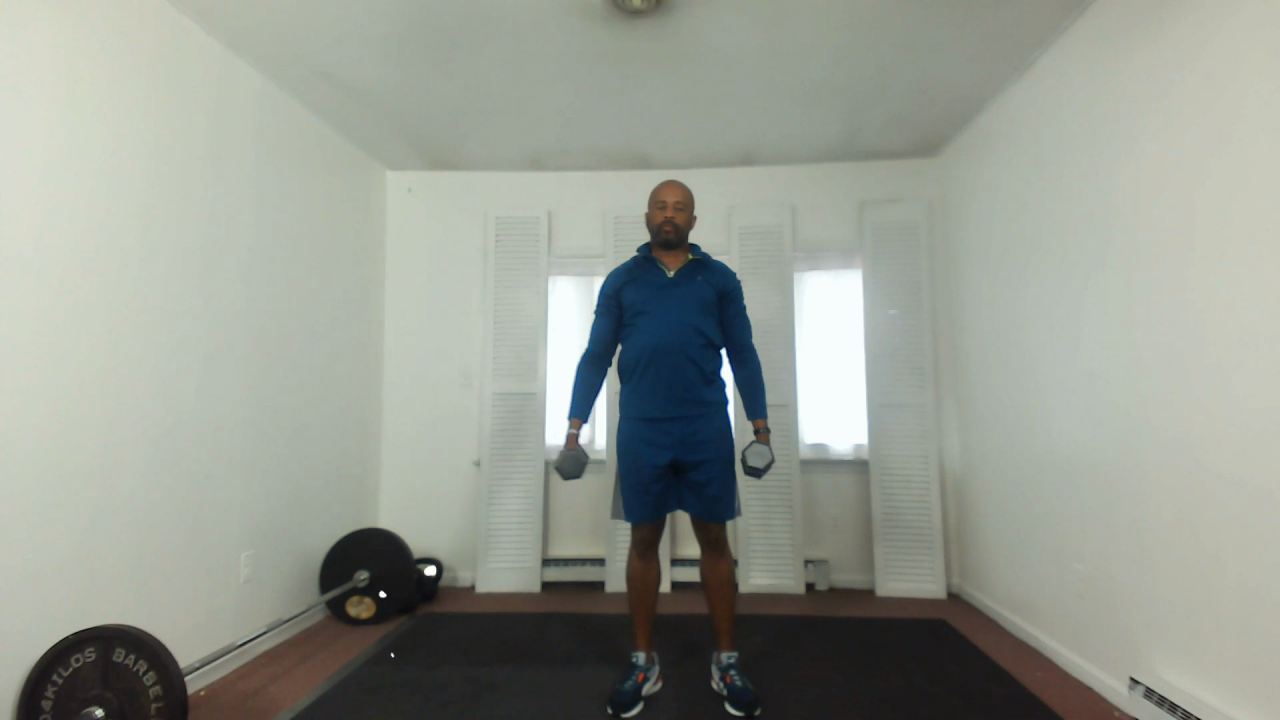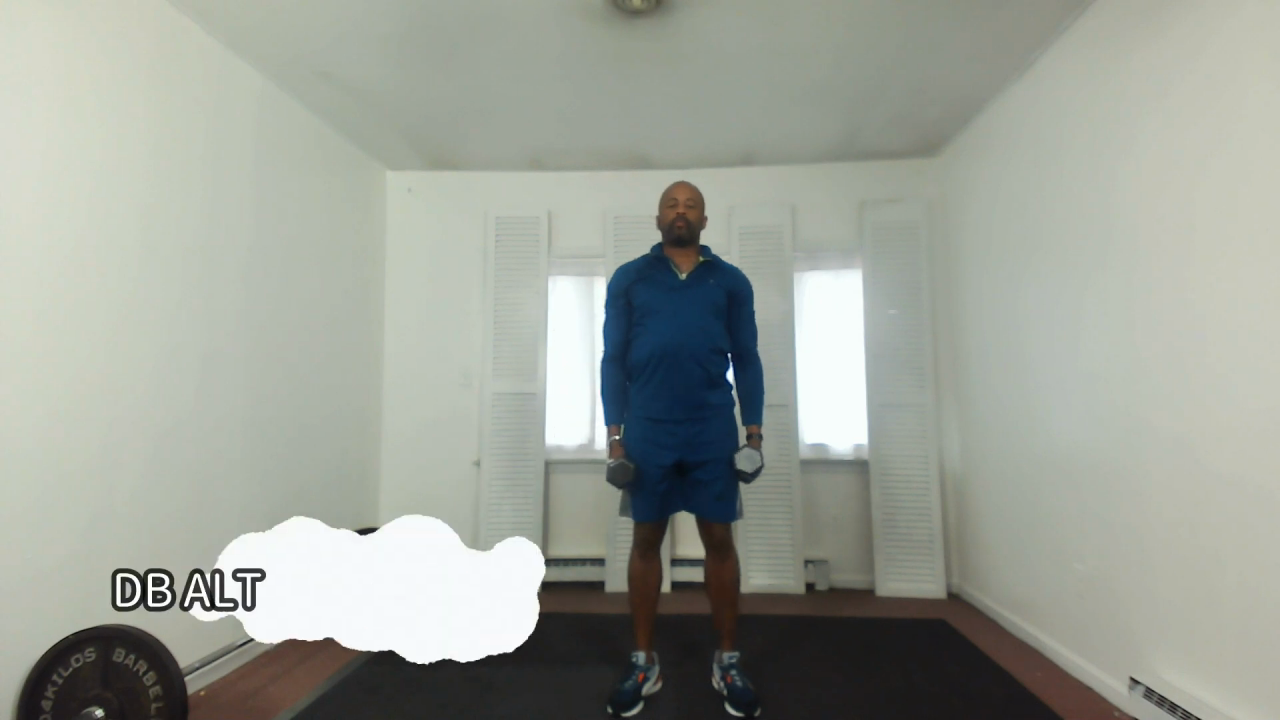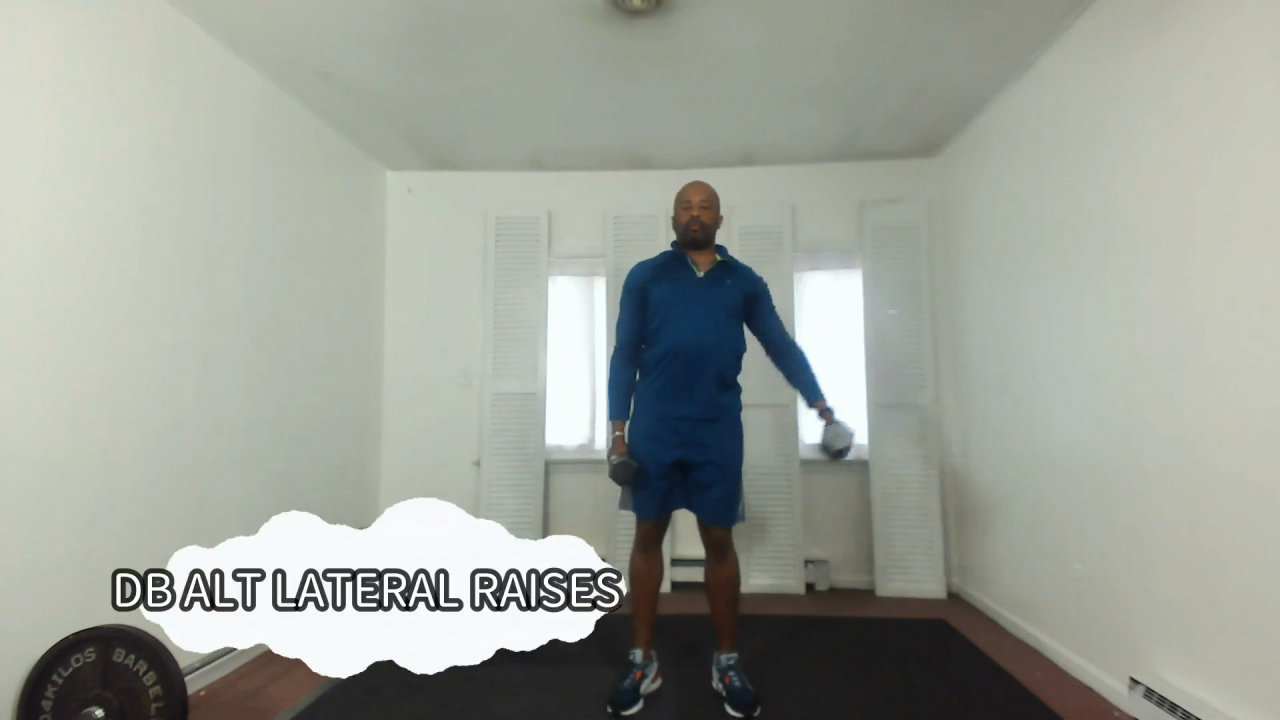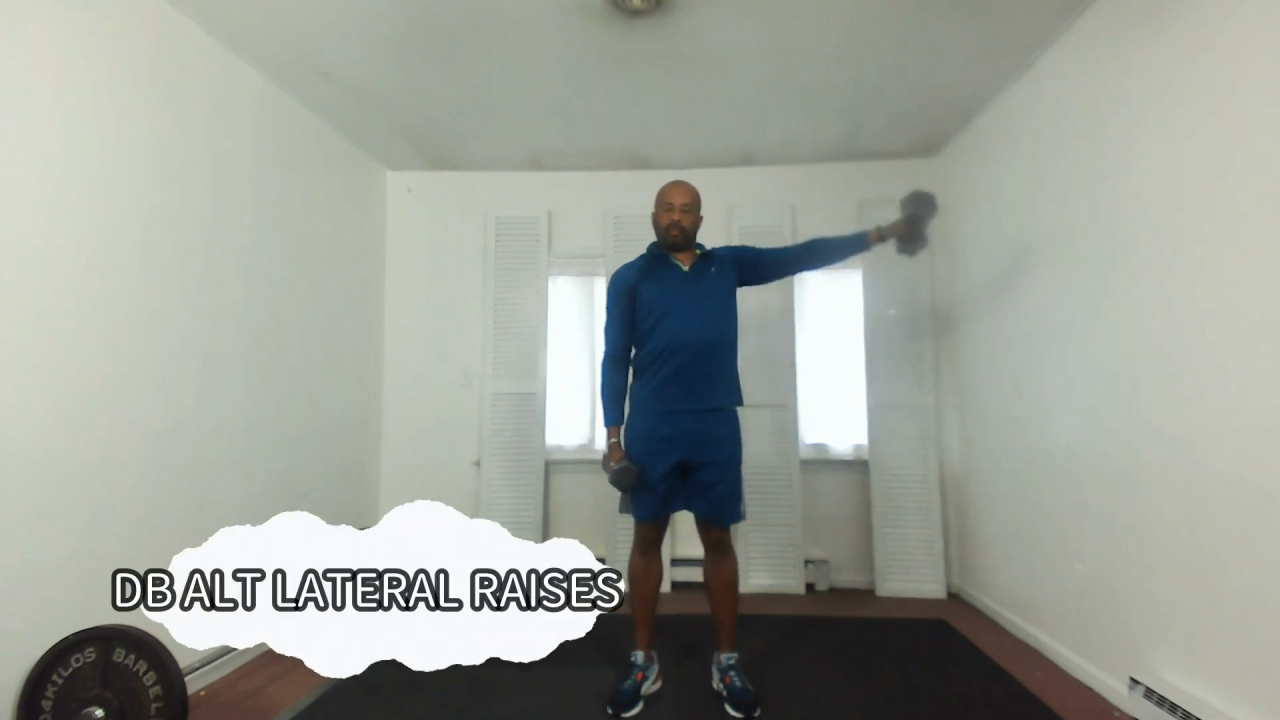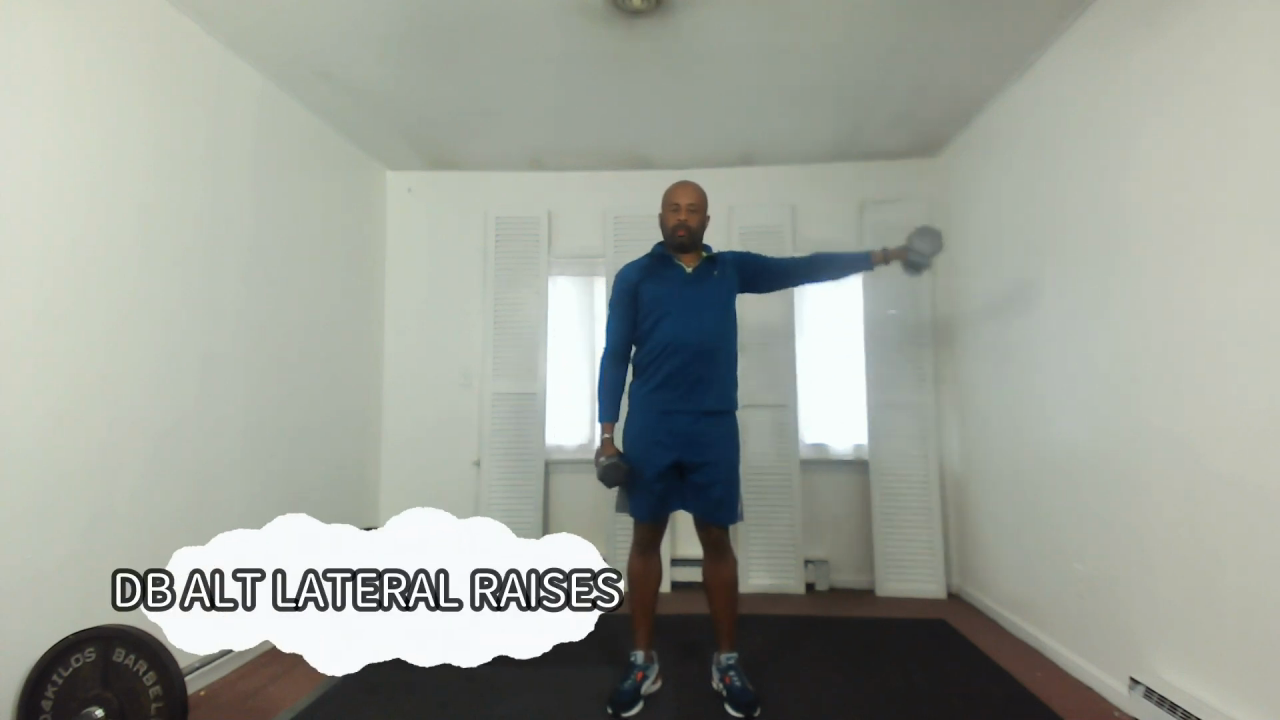
dt=0.5s
person 1, frame 1
left shoulder: (720, 278)
right shoulder: (622, 280)
left elbow: (743, 354)
right elbow: (597, 355)
left wrist: (760, 424)
right wrist: (574, 425)
left hip: (707, 429)
right hip: (642, 430)
left knee: (714, 540)
right knee: (644, 541)
left ankle: (726, 663)
right ankle: (643, 663)
person 1, frame 2
left shoulder: (731, 281)
right shoulder: (629, 279)
left elbow: (747, 361)
right elbow: (614, 359)
left wrist: (753, 429)
right wrist: (615, 432)
left hip: (713, 430)
right hip: (648, 430)
left knee: (718, 540)
right knee: (646, 541)
left ankle: (728, 662)
right ankle: (643, 663)
person 1, frame 3
left shoulder: (744, 281)
right shoulder: (645, 276)
left elbow: (781, 345)
right elbow: (624, 354)
left wrist: (818, 404)
right wrist: (618, 427)
left hip: (718, 430)
right hip: (654, 429)
left knee: (719, 541)
right knee: (648, 536)
left ankle: (727, 663)
right ankle: (642, 661)
person 1, frame 4
left shoulder: (729, 265)
right shoulder: (629, 278)
left elbow: (800, 256)
right elbow: (615, 359)
left wrist: (878, 234)
right wrist: (613, 435)
left hip: (715, 426)
right hip: (651, 428)
left knee: (717, 540)
right knee: (647, 538)
left ankle: (727, 663)
right ankle: (643, 663)
person 1, frame 5
left shoulder: (732, 269)
right shoulder: (634, 276)
left elbow: (804, 267)
right elbow: (615, 355)
left wrist: (879, 255)
right wrist: (607, 432)
left hip: (714, 427)
right hip: (649, 428)
left knee: (717, 541)
right knee: (646, 539)
left ankle: (727, 662)
right ankle: (643, 662)
